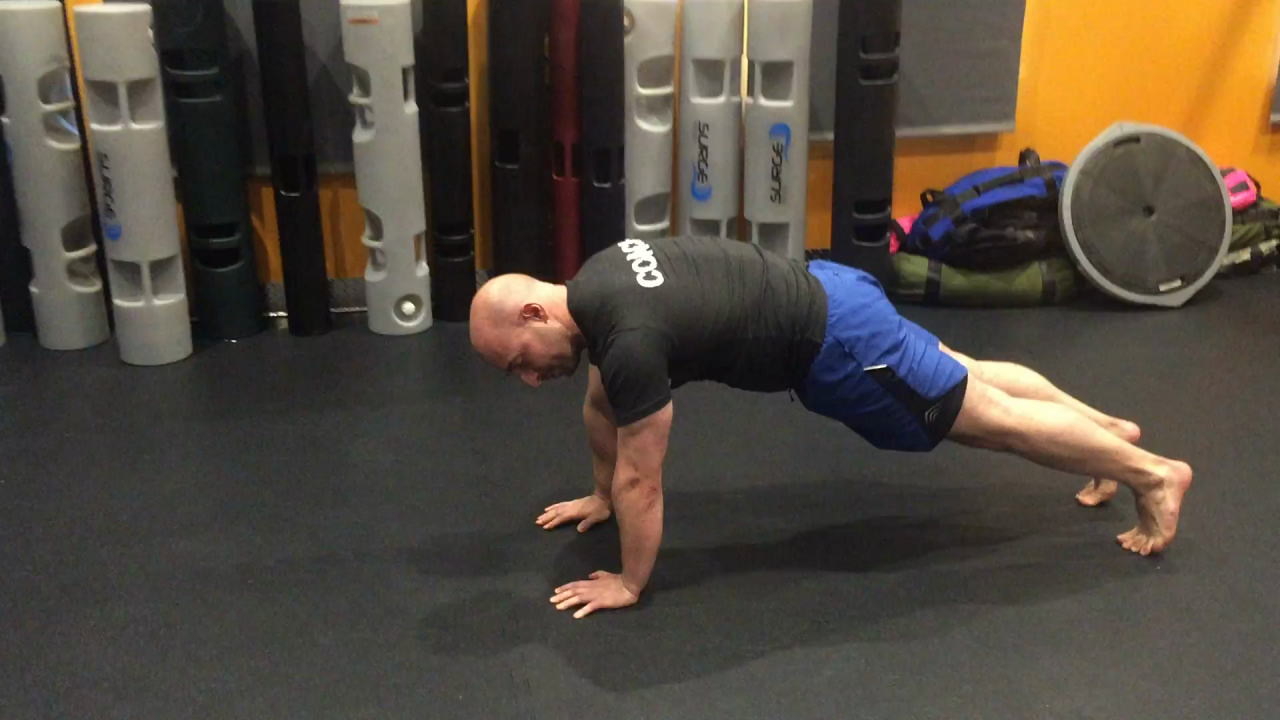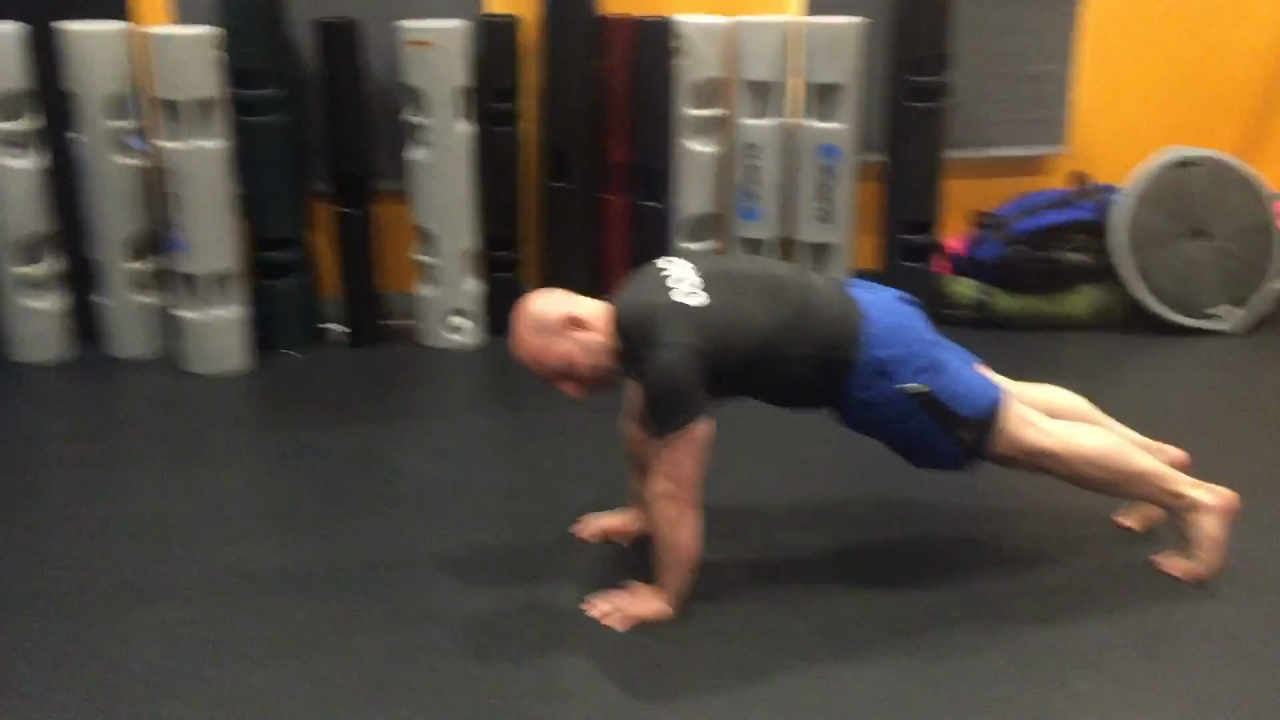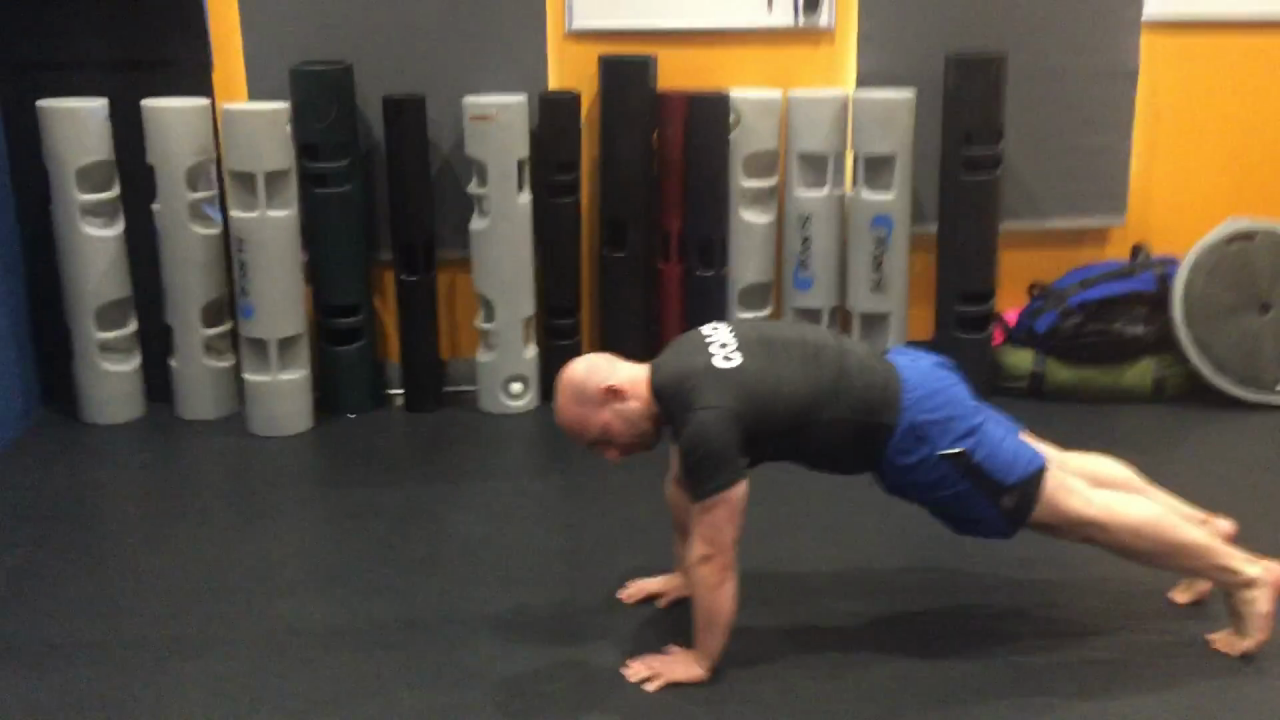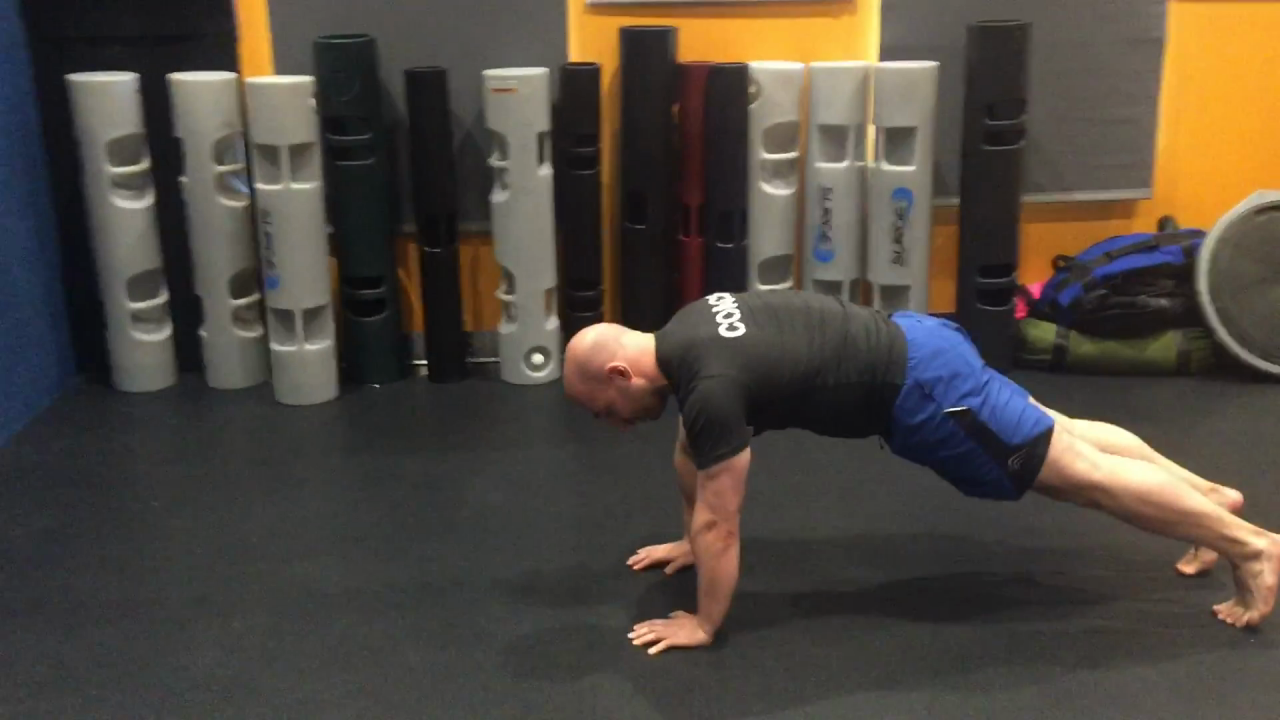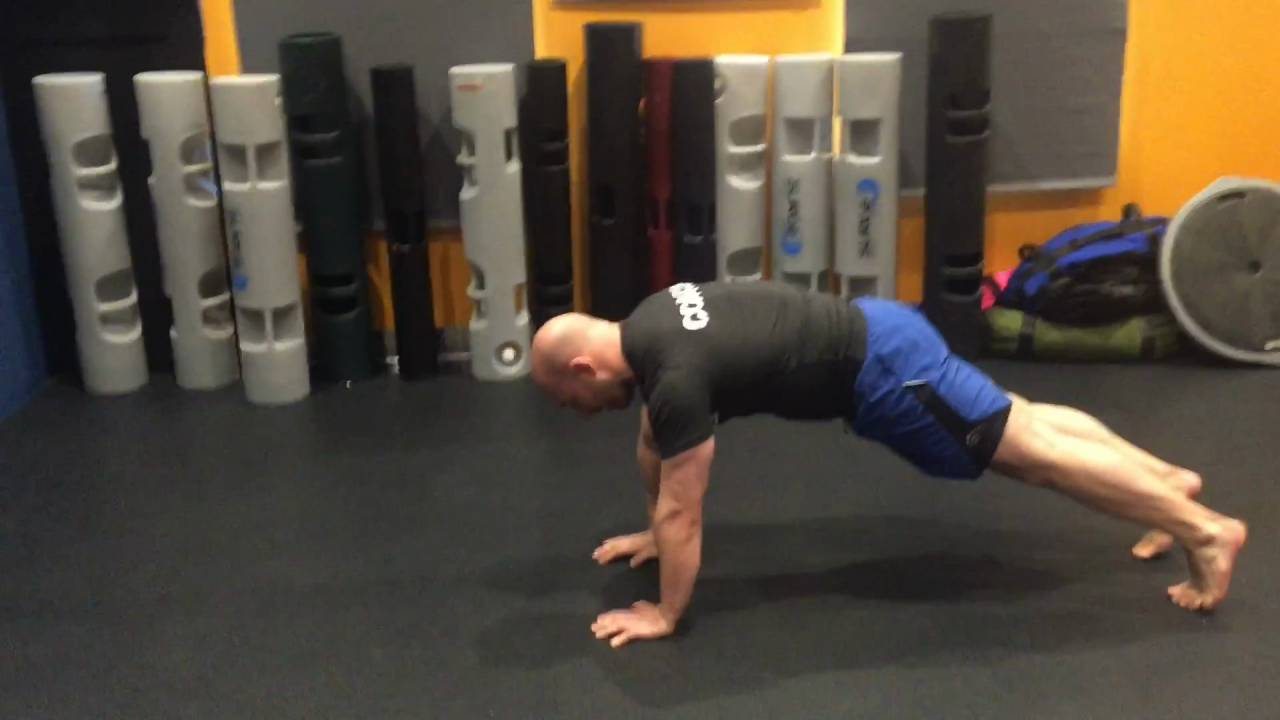
dt=0.2s
person 1, frame 1
left shoulder: (629, 336)
right shoulder: (592, 286)
left elbow: (641, 477)
right elbow: (601, 409)
left wrist: (630, 584)
right wrist: (602, 497)
left hip: (836, 345)
right hip: (822, 292)
left knee: (988, 419)
right knee: (968, 378)
left ankle: (1154, 475)
right ankle: (1110, 428)
person 1, frame 2
left shoulder: (668, 351)
right shoulder: (636, 302)
left elbow: (679, 490)
right elbow: (641, 423)
left wrist: (665, 596)
right wrist: (639, 511)
left hip: (873, 364)
right hip: (862, 313)
left knee: (1023, 437)
right knee: (1006, 398)
left ankle: (1195, 500)
right ankle: (1155, 453)
person 1, frame 3
left shoulder: (704, 416)
right shoulder: (676, 369)
left elbow: (716, 554)
right elbow: (683, 488)
left wrist: (701, 659)
right wrist: (683, 573)
left hip: (913, 429)
right hip: (904, 379)
left knee: (1070, 509)
right knee: (1053, 466)
right ankle: (1204, 524)
person 1, frame 4
left shoulder: (710, 384)
right shoulder: (684, 338)
left elbow: (720, 521)
right elbow: (692, 458)
left wrist: (704, 624)
right wrist: (689, 540)
left hip: (921, 389)
right hip: (911, 345)
left knee: (1074, 471)
right knee: (1059, 434)
right ankle: (1212, 495)
person 1, frame 5
left shoulder: (675, 373)
right shoulder: (644, 331)
left elbow: (681, 508)
right elbow: (653, 448)
left wrist: (664, 615)
right wrist: (653, 533)
left hip: (880, 368)
right hip: (871, 337)
left knee: (1029, 450)
right knee: (1022, 419)
left ankle: (1205, 530)
right ankle: (1171, 479)
